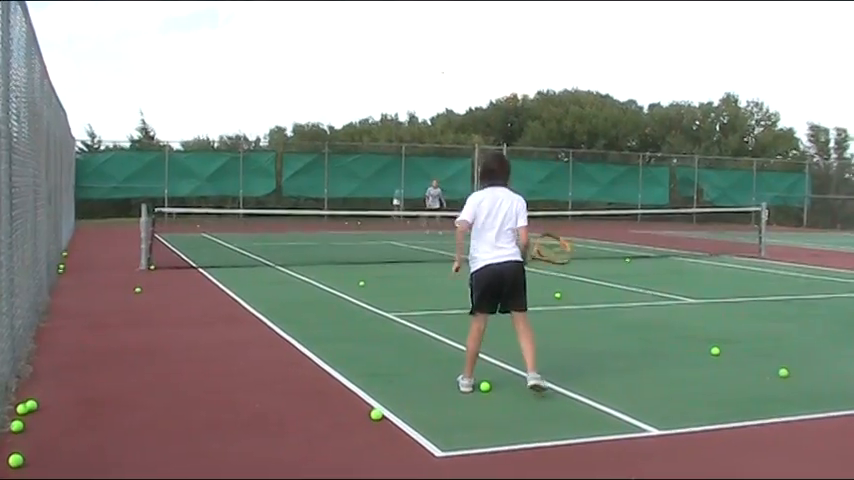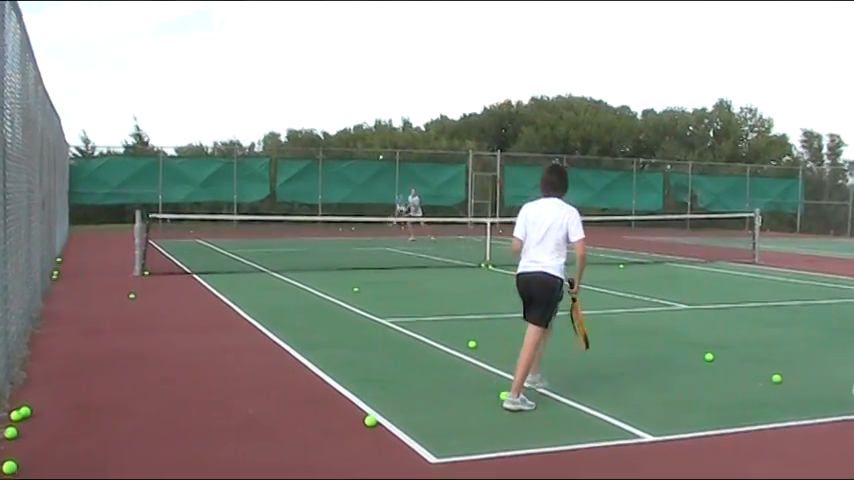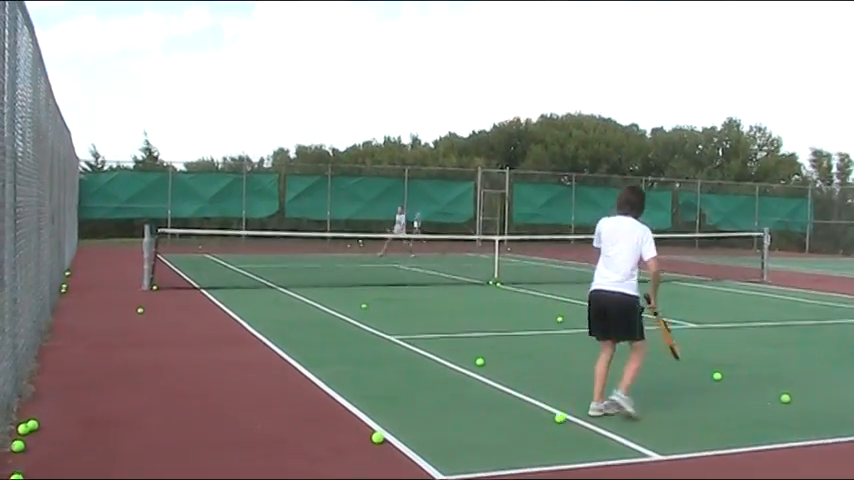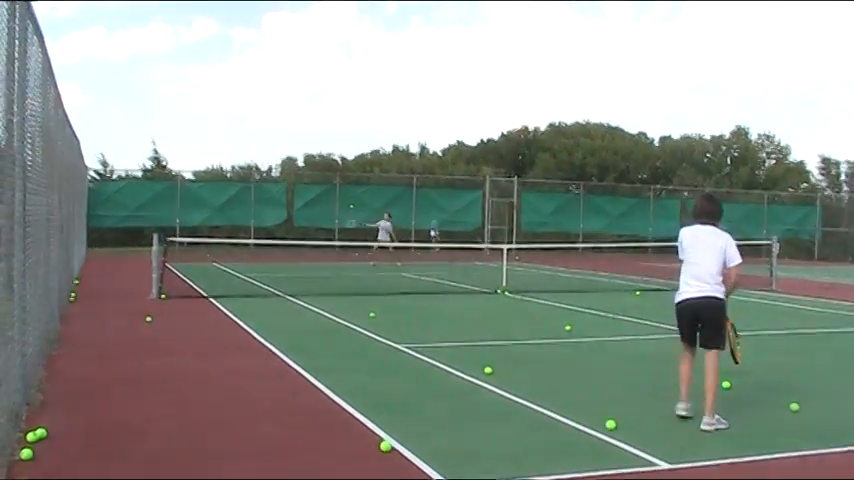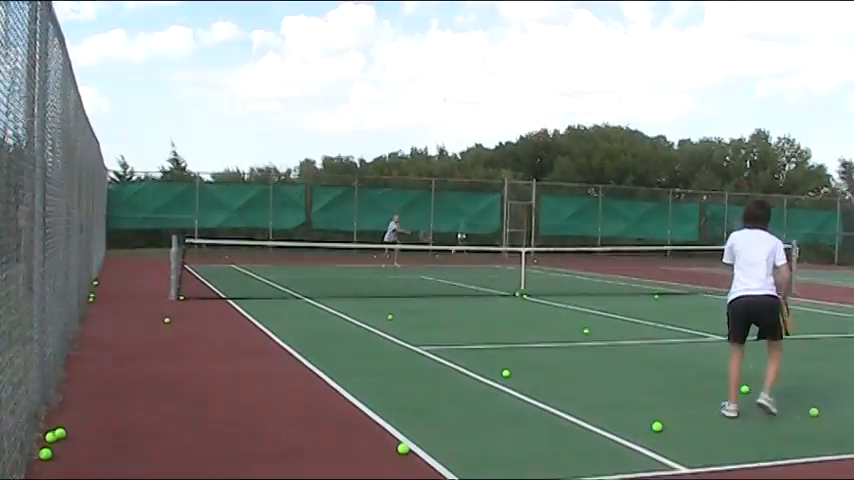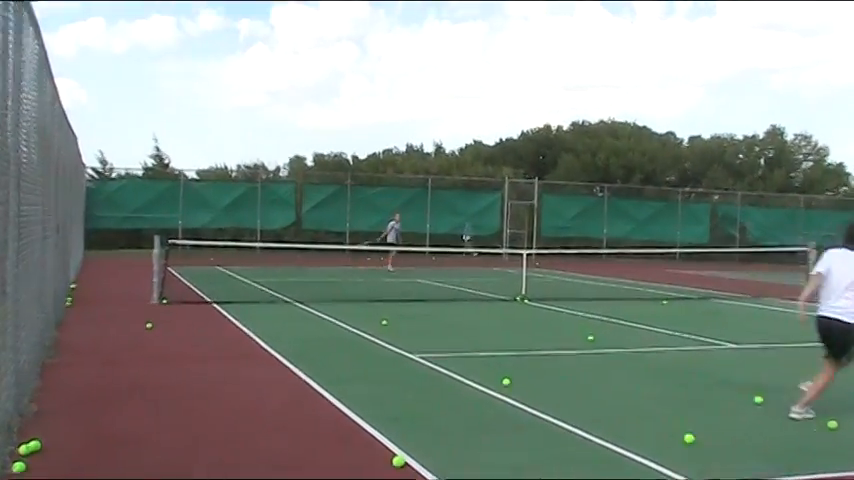
dt=0.5s
person 1, frame 1
left shoulder: (477, 198)
right shoulder: (517, 200)
left elbow: (462, 227)
right elbow: (523, 239)
left wrist: (458, 259)
right wrist: (521, 260)
left hip: (484, 267)
right hip: (512, 266)
left knee: (477, 326)
right knee: (522, 324)
left ankle: (466, 378)
right ankle: (532, 374)
person 1, frame 2
left shoulder: (528, 208)
right shoulder: (569, 212)
left elbow: (516, 246)
right elbow: (580, 252)
right wrist: (577, 281)
left hip: (525, 274)
right hip: (549, 278)
left knee: (535, 329)
right knee: (535, 336)
left ankle: (532, 375)
right ankle: (514, 395)
person 1, frame 3
left shoulder: (603, 223)
right shoulder: (642, 231)
right elbow: (653, 269)
right wrist: (653, 295)
left hip: (598, 292)
right hip: (624, 296)
left knee: (606, 349)
right knee: (638, 351)
left ankle: (598, 402)
right ankle: (622, 392)
person 1, frame 4
left shoulder: (685, 233)
right shoulder: (725, 238)
right elbow: (733, 277)
right wrist: (723, 295)
left hip: (685, 300)
right hip: (713, 301)
left knee: (687, 351)
right knee: (711, 359)
left ankle: (683, 403)
right ankle: (709, 417)
person 1, frame 5
left shoulder: (735, 238)
right shoulder: (774, 241)
right elbow: (785, 276)
right wrist: (782, 298)
left hip: (738, 299)
right hip: (767, 299)
left knee: (736, 351)
right knee: (775, 350)
left ankle: (732, 404)
right ankle: (766, 394)
person 1, frame 6
left shoulder: (831, 254)
left elbow: (815, 279)
left wrist: (802, 300)
left hip: (824, 317)
left knee: (837, 360)
right knee: (832, 366)
left ankle: (810, 385)
right ankle: (801, 406)
